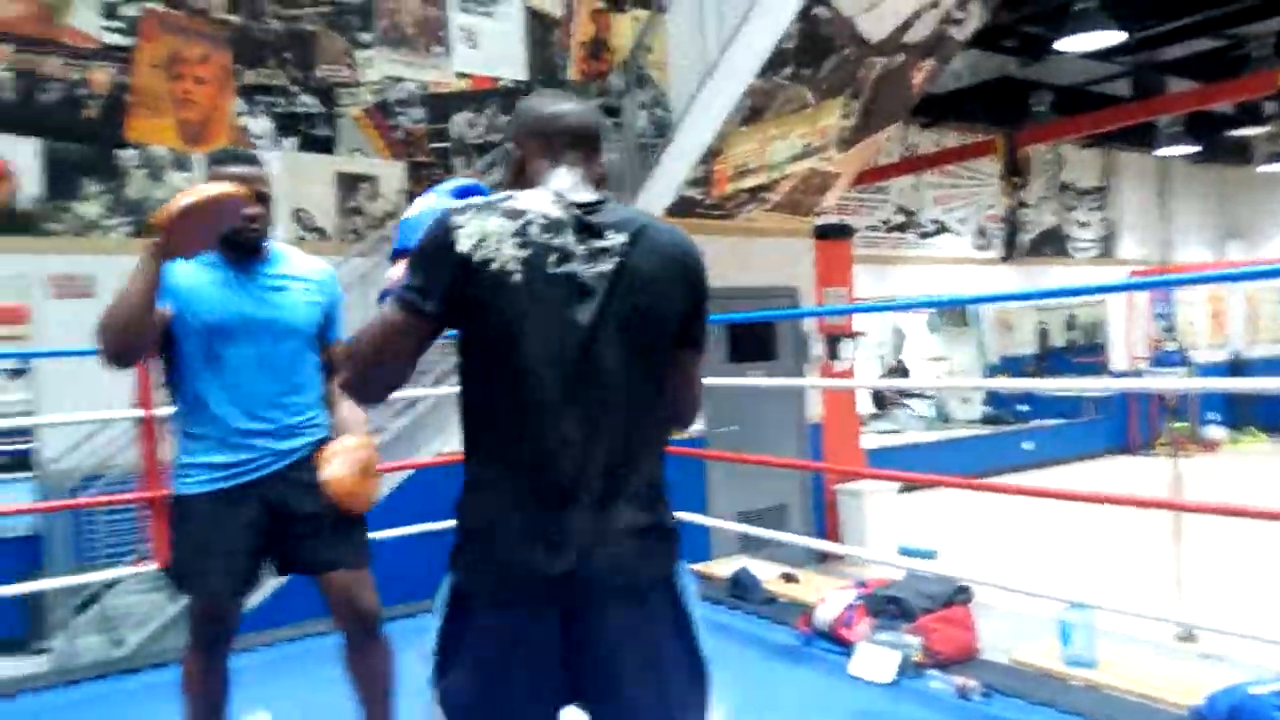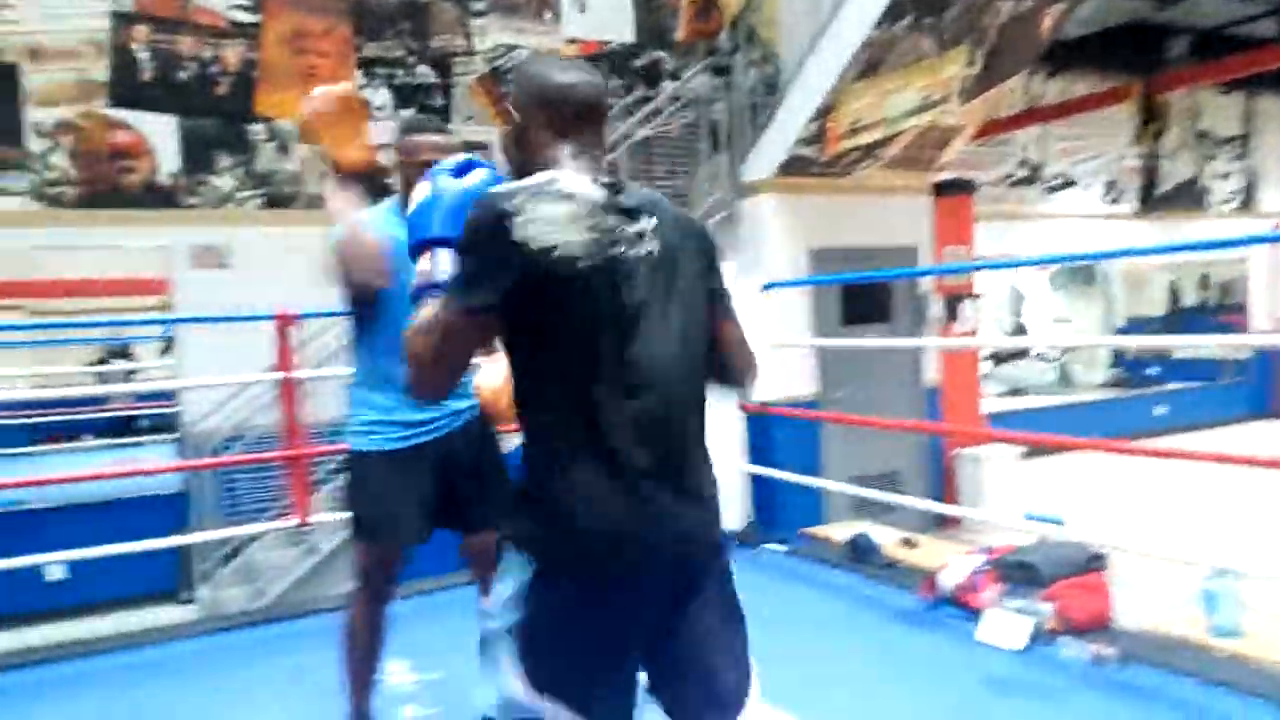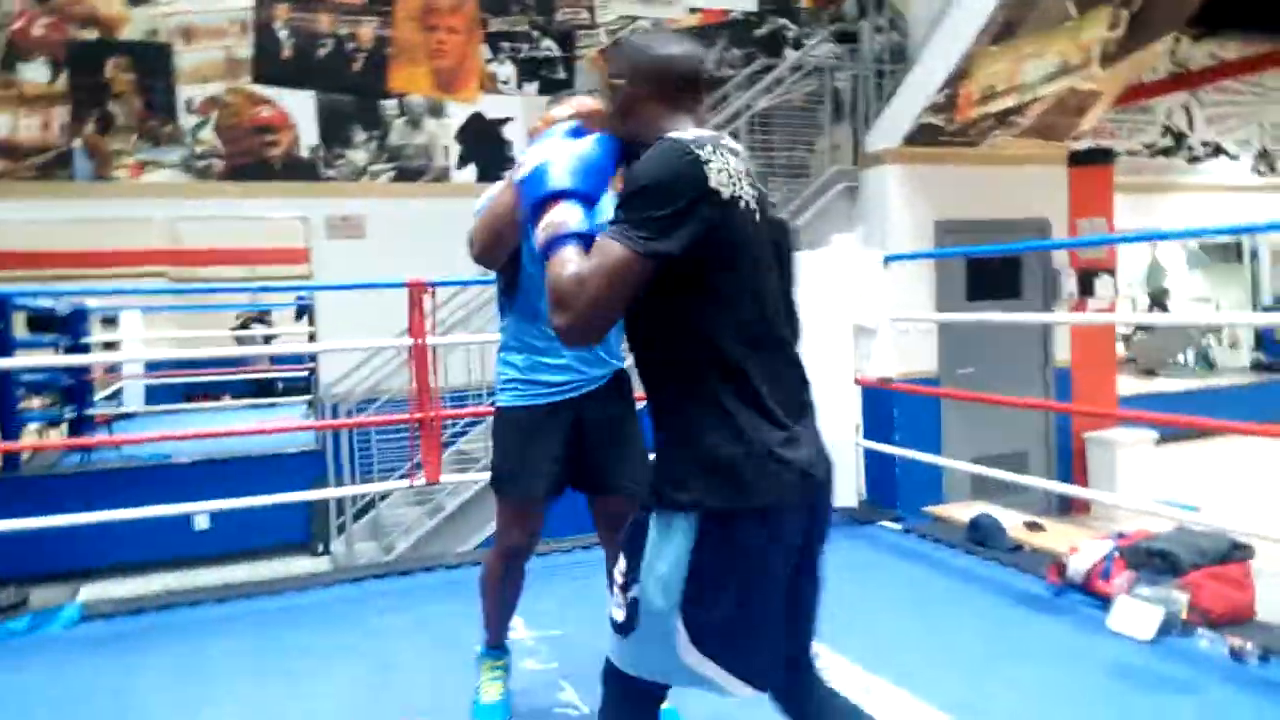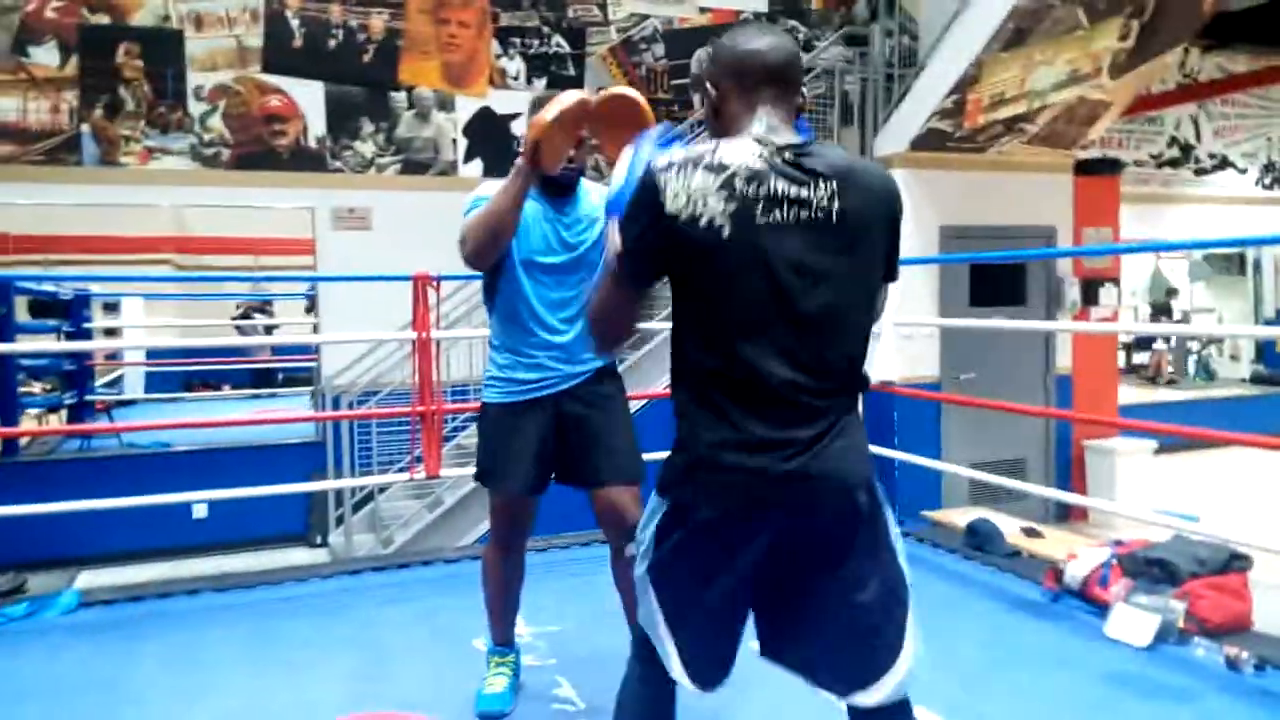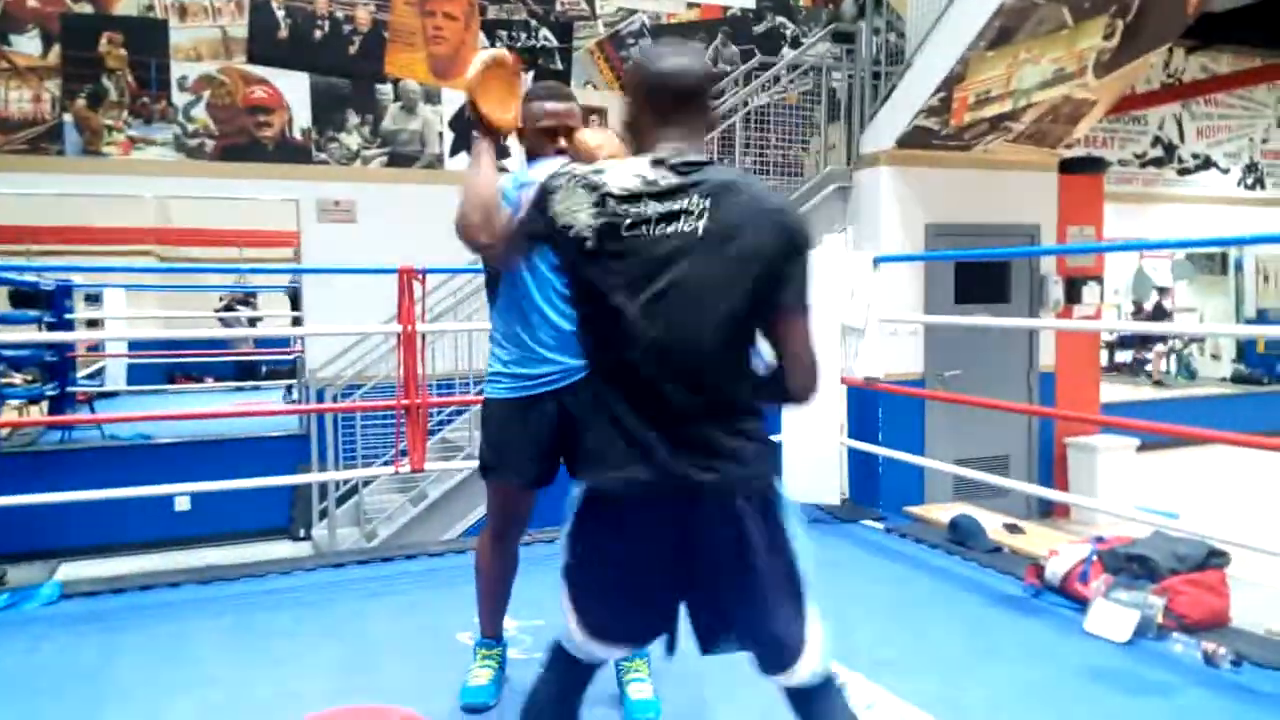
dt=0.3s
person 1, frame 1
left shoulder: (466, 232)
right shoulder: (672, 251)
left elbow: (365, 379)
left wrist: (413, 272)
left hip: (505, 568)
right hip: (635, 564)
person 1, frame 2
left shoulder: (510, 215)
right shoulder: (676, 223)
left elbow: (428, 376)
right elbow: (735, 367)
left hip: (577, 540)
right hip: (688, 527)
person 1, frame 3
left shoulder: (677, 168)
right shoulder: (751, 181)
left elbow: (580, 318)
left wrist: (559, 216)
left hip: (717, 486)
right hip: (789, 473)
person 1, frame 4
left shoulder: (677, 181)
right shoulder: (874, 188)
left elbow: (606, 331)
left wrist: (633, 214)
left hip: (712, 486)
right hip: (836, 483)
left knee: (655, 662)
person 1, frame 5
left shoulder: (572, 193)
right shoulder: (768, 212)
left elbow: (505, 236)
right elbow: (801, 379)
left hip: (621, 487)
right hip: (733, 483)
left knee: (572, 657)
person 2, frame 1
left shoulder: (315, 275)
right shoulder: (177, 276)
left elbow: (339, 372)
right elbow: (118, 351)
left wrist: (351, 435)
right wrist: (155, 255)
left hip: (305, 465)
right hip: (213, 480)
left knee: (360, 606)
right knee: (211, 627)
person 2, frame 2
right shoulder: (371, 229)
right elbow: (369, 278)
right wrist: (341, 188)
left hip: (463, 428)
right hip: (387, 437)
left knee: (498, 567)
right knee: (375, 581)
person 2, frame 3
left shoulder: (618, 204)
right shoulder: (517, 199)
right elbow: (485, 251)
left hip: (604, 387)
right hip: (530, 393)
left knee: (624, 529)
right knee: (515, 538)
right ankle: (494, 658)
person 2, frame 4
left shoulder: (606, 201)
right shoulder: (498, 195)
right elbow: (476, 253)
right wrist: (528, 167)
left hip: (592, 383)
right hip: (515, 390)
left knee: (625, 521)
right knee: (507, 528)
right ankle: (502, 653)
person 2, frame 5
right shoulder: (502, 192)
right elbow: (484, 238)
right wrist: (484, 144)
left hip: (593, 378)
right hip: (518, 385)
right knee: (505, 517)
left ankle: (633, 658)
right ankle: (491, 645)
